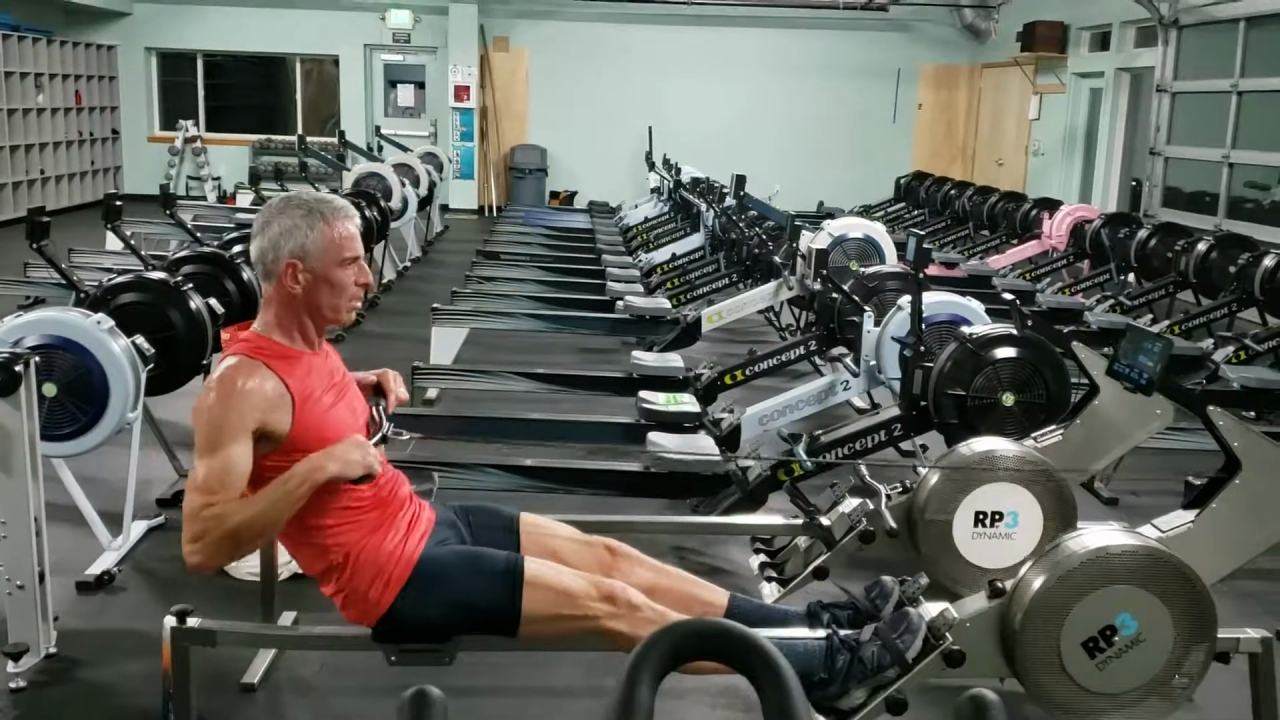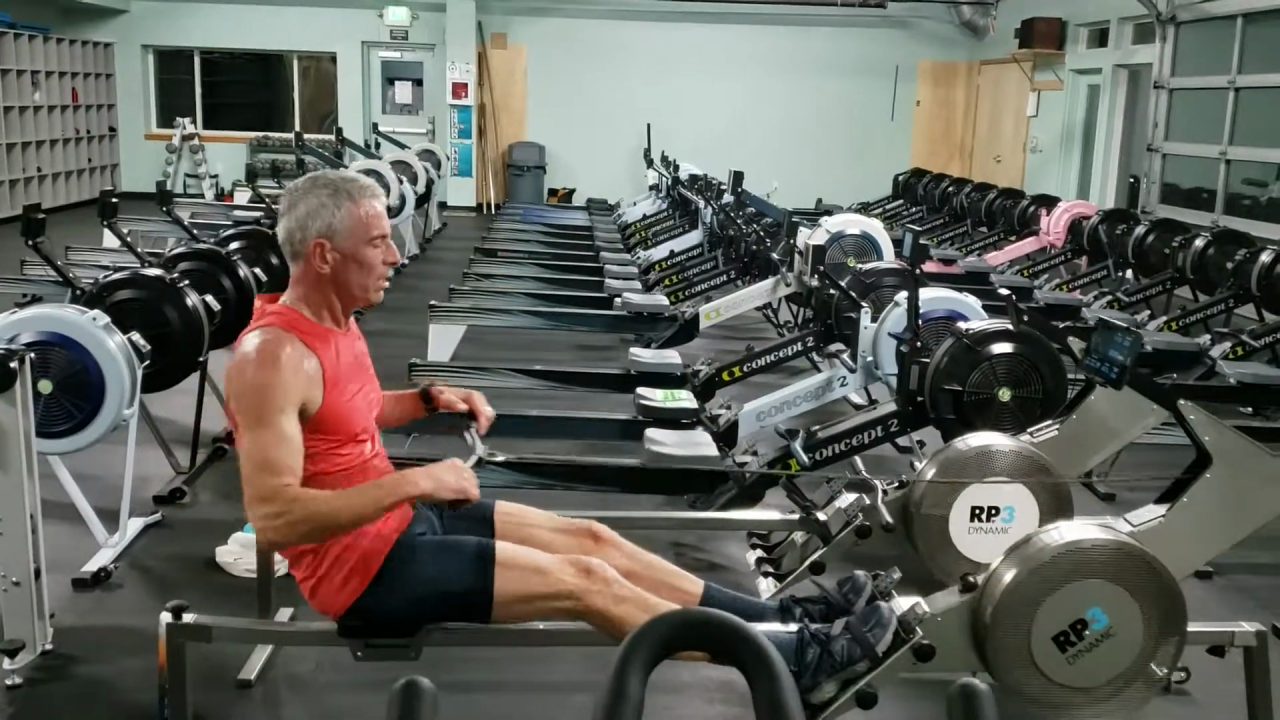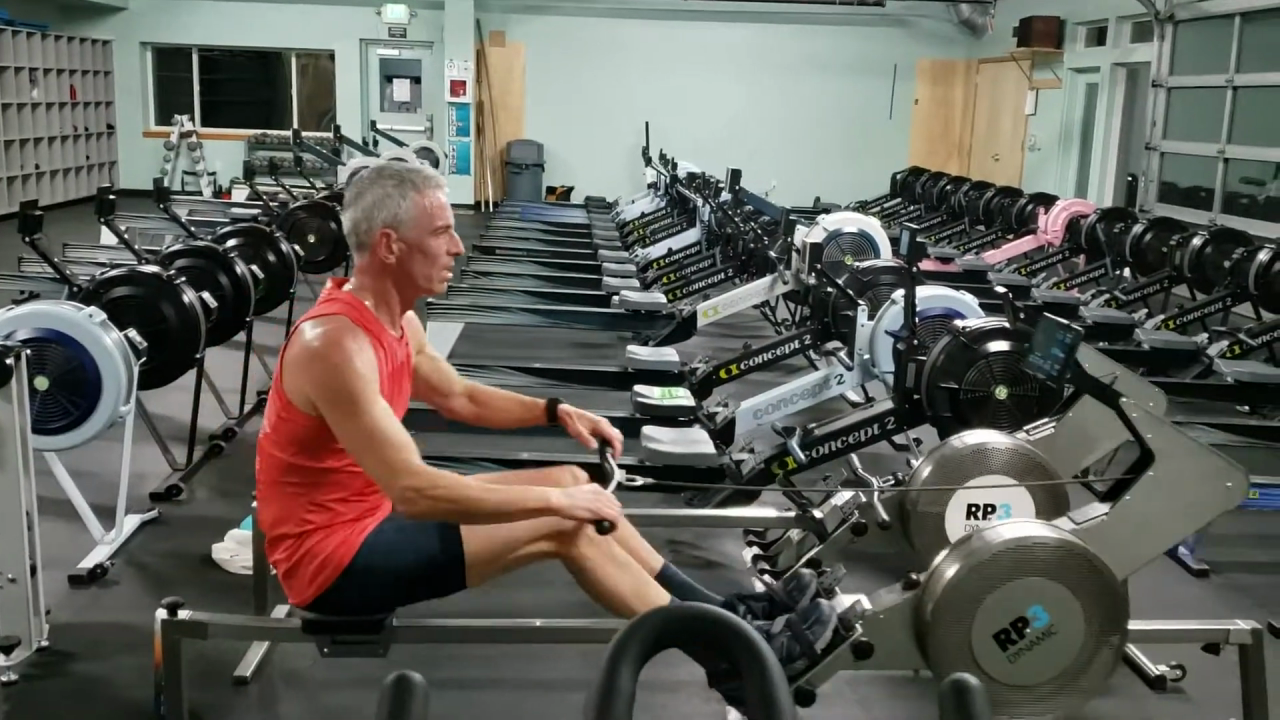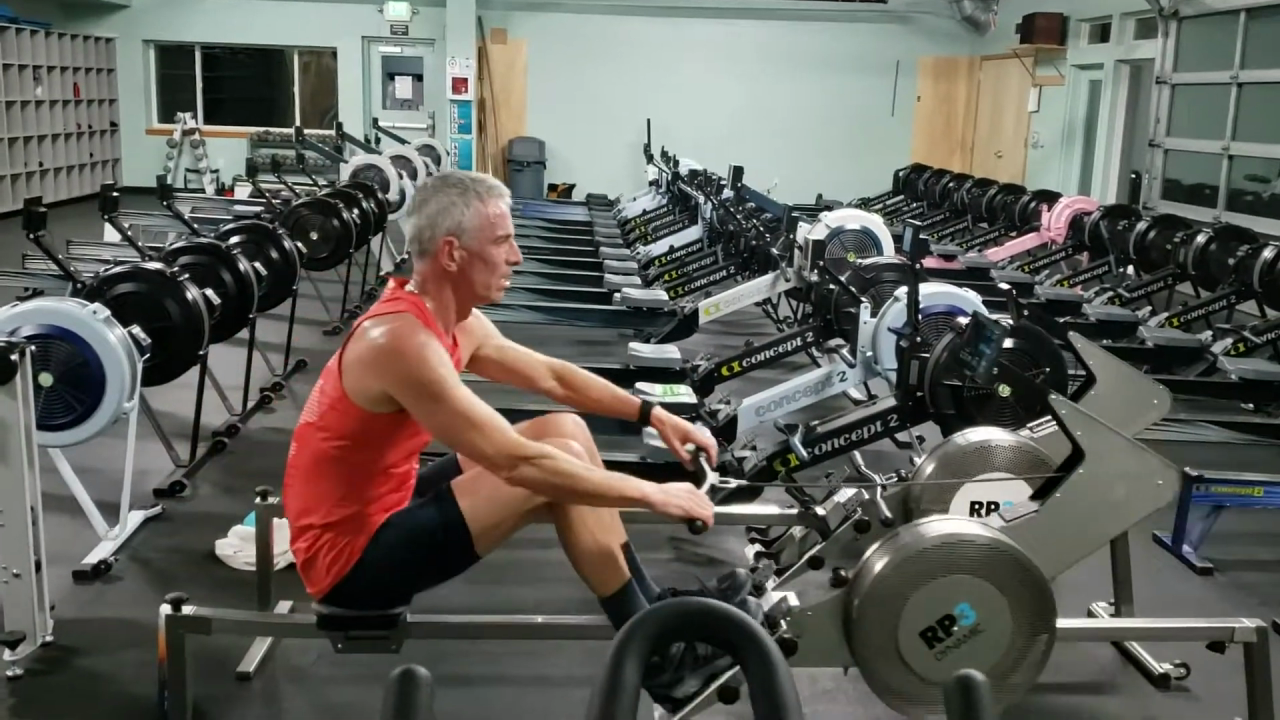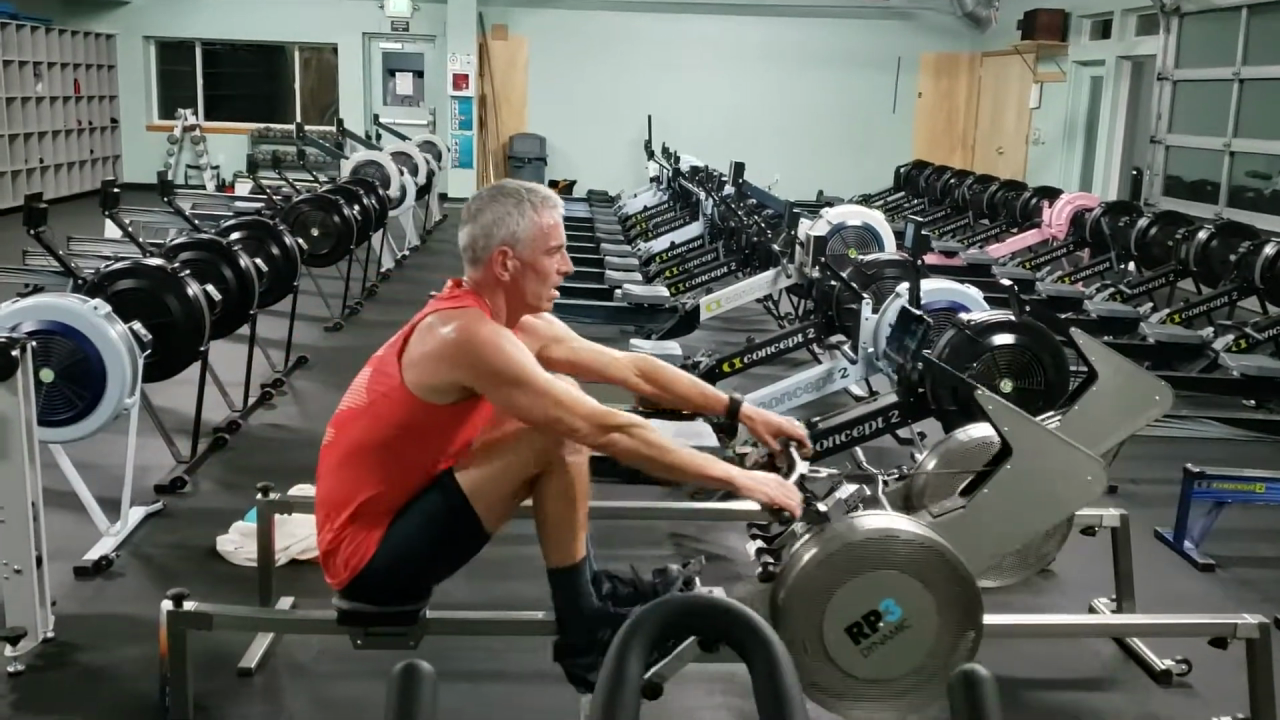
dt=0.4s
person 1, frame 1
left shoulder: (301, 342)
right shoulder: (241, 385)
right elbow: (202, 546)
left wrist: (360, 388)
right wrist: (318, 467)
left hip: (419, 525)
right hip: (391, 575)
left knee: (609, 557)
right knee: (609, 604)
left ankle: (812, 623)
person 1, frame 2
left shoulder: (332, 321)
right shoulder: (272, 358)
right elbow: (276, 519)
left wrist: (430, 396)
right wrist: (419, 482)
left hip: (388, 526)
right hip: (356, 570)
left knee: (590, 540)
right knee: (585, 581)
left ankle: (783, 617)
right ankle: (798, 660)
person 1, frame 3
left shoulder: (391, 315)
right shoulder: (335, 343)
left elbow: (461, 398)
right elbow: (413, 494)
left wrist: (558, 412)
right wrist: (559, 503)
left hip: (368, 521)
right hip: (335, 563)
left knee: (569, 487)
right knee: (562, 521)
left ankle: (724, 615)
person 1, frame 4
left shoulder: (450, 317)
right shoulder: (401, 340)
left elbow: (553, 376)
right elbow: (521, 464)
left wrist: (653, 415)
right wrist: (654, 495)
left hip: (384, 511)
right hip: (349, 558)
left knee: (564, 431)
right knee: (550, 469)
left ankle: (651, 607)
right ankle: (654, 653)
person 1, frame 5
left shoulder: (513, 320)
right shoulder: (468, 336)
left elbow: (633, 370)
right elbow: (607, 431)
left wrist: (742, 410)
right wrist: (735, 479)
left hip: (398, 502)
right hip: (371, 555)
left knee: (568, 414)
right knee: (562, 426)
left ankle: (583, 594)
right ankle: (583, 633)
